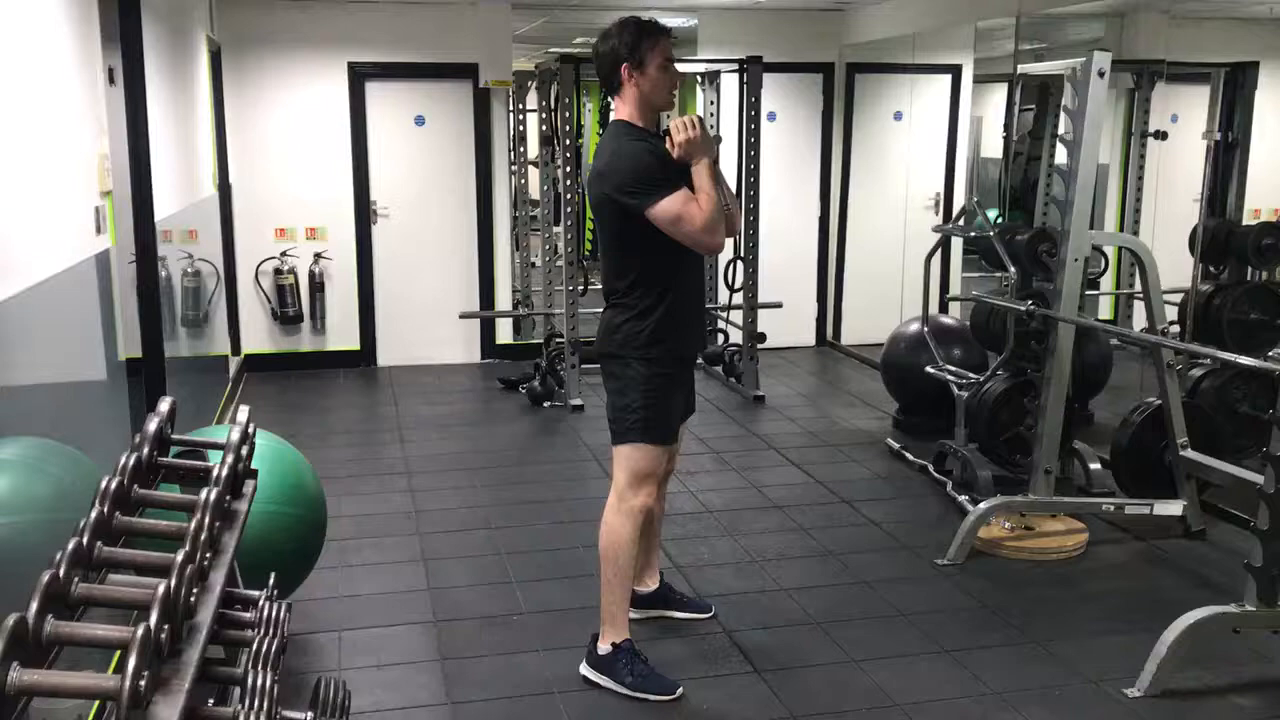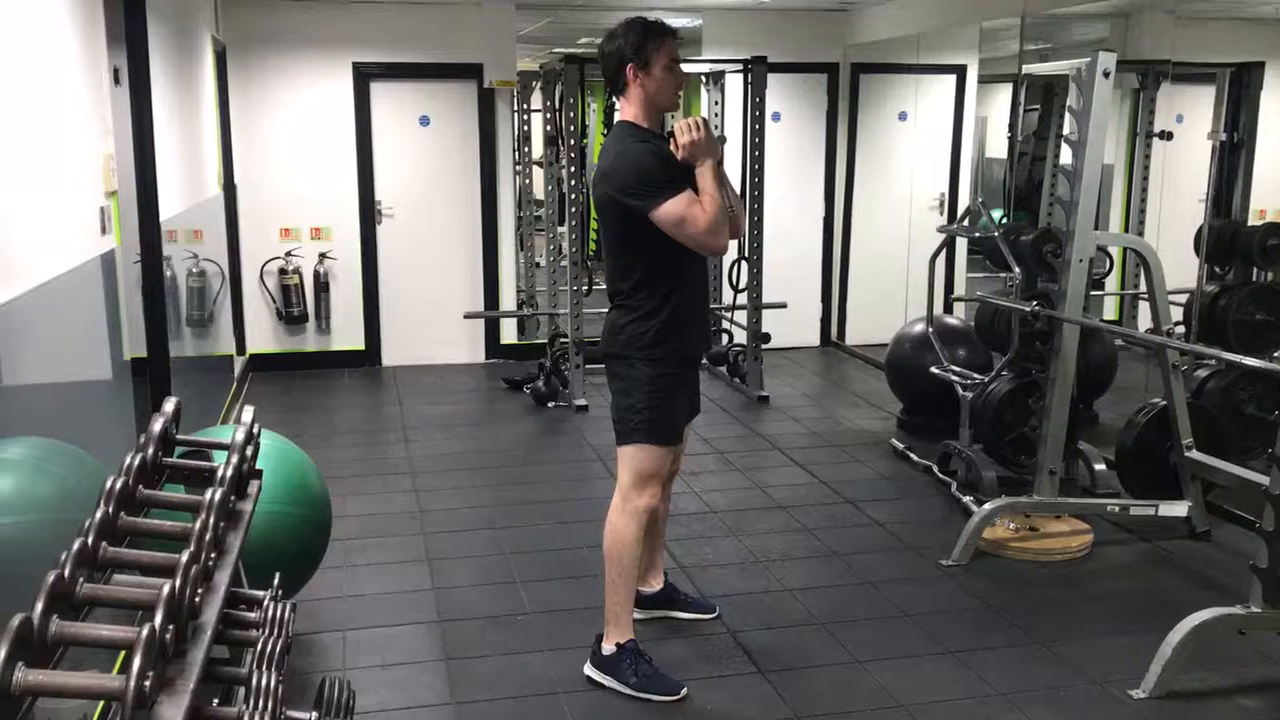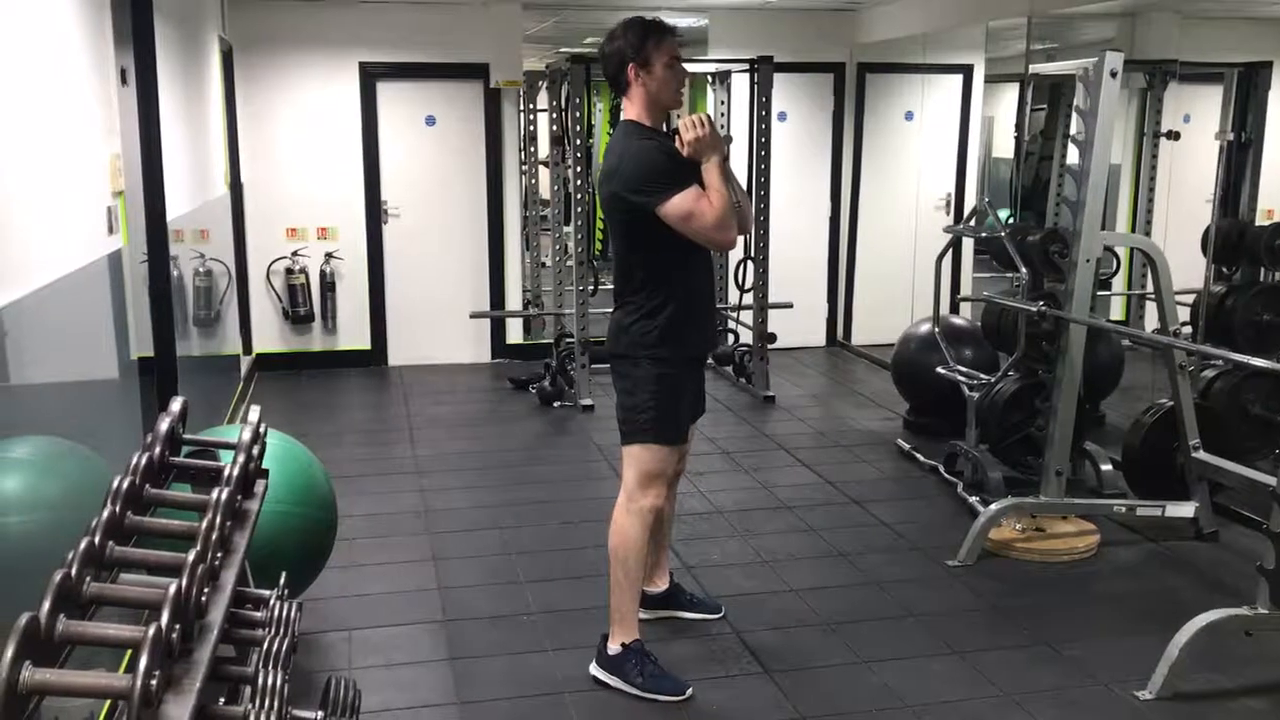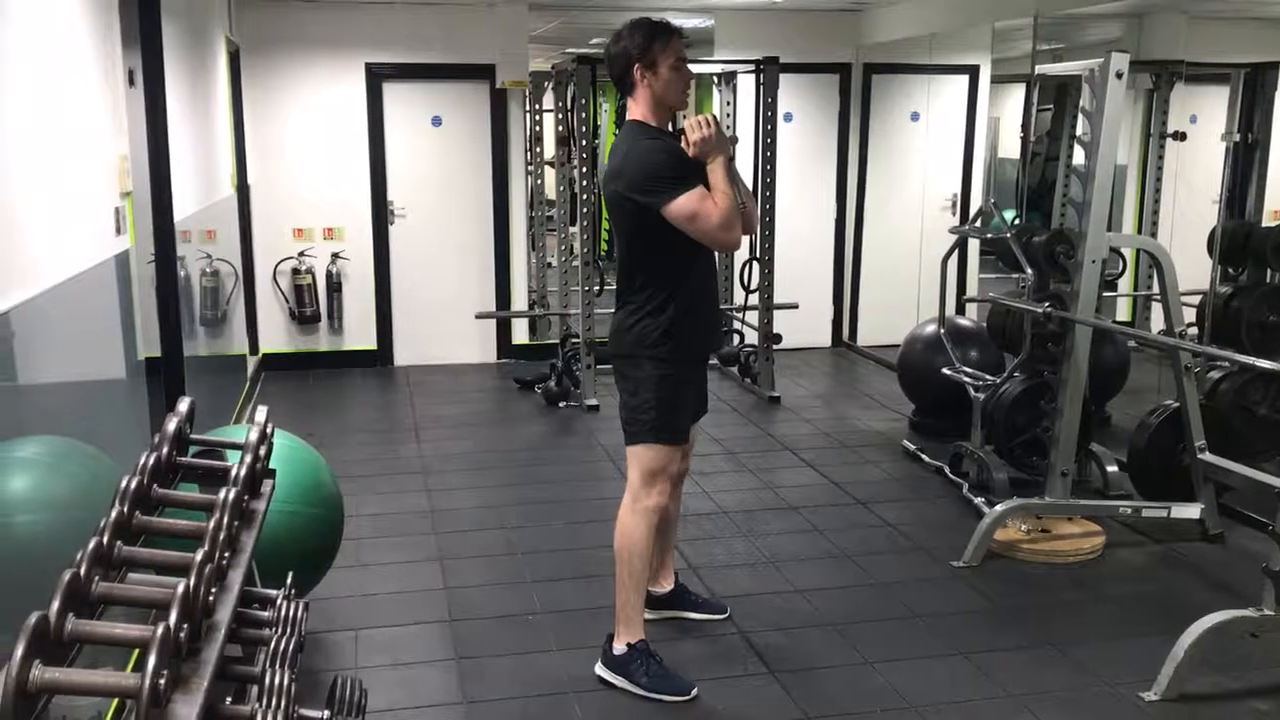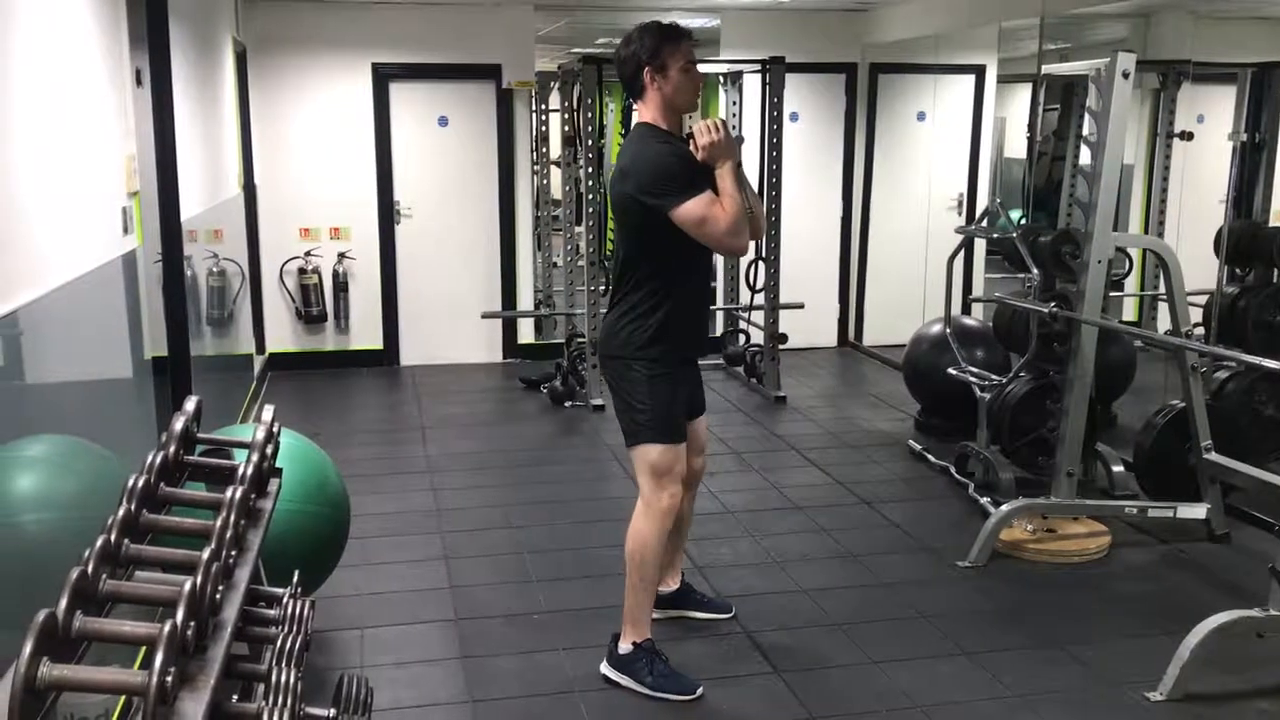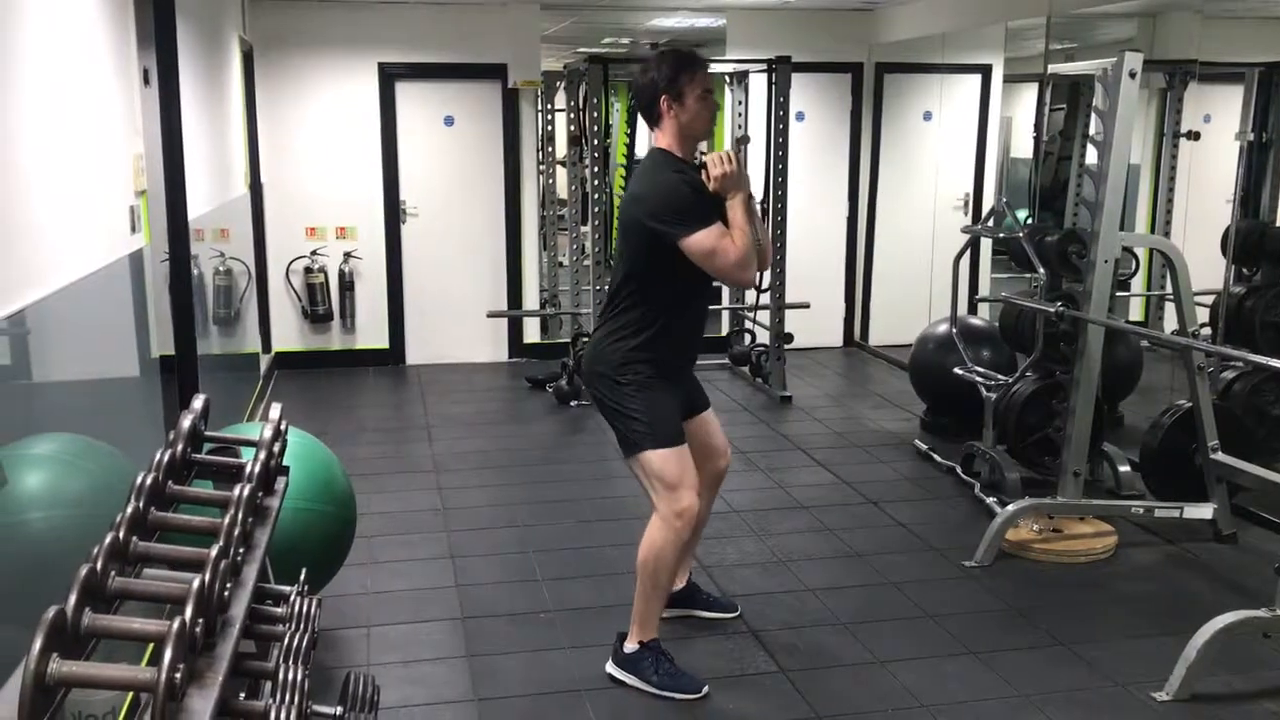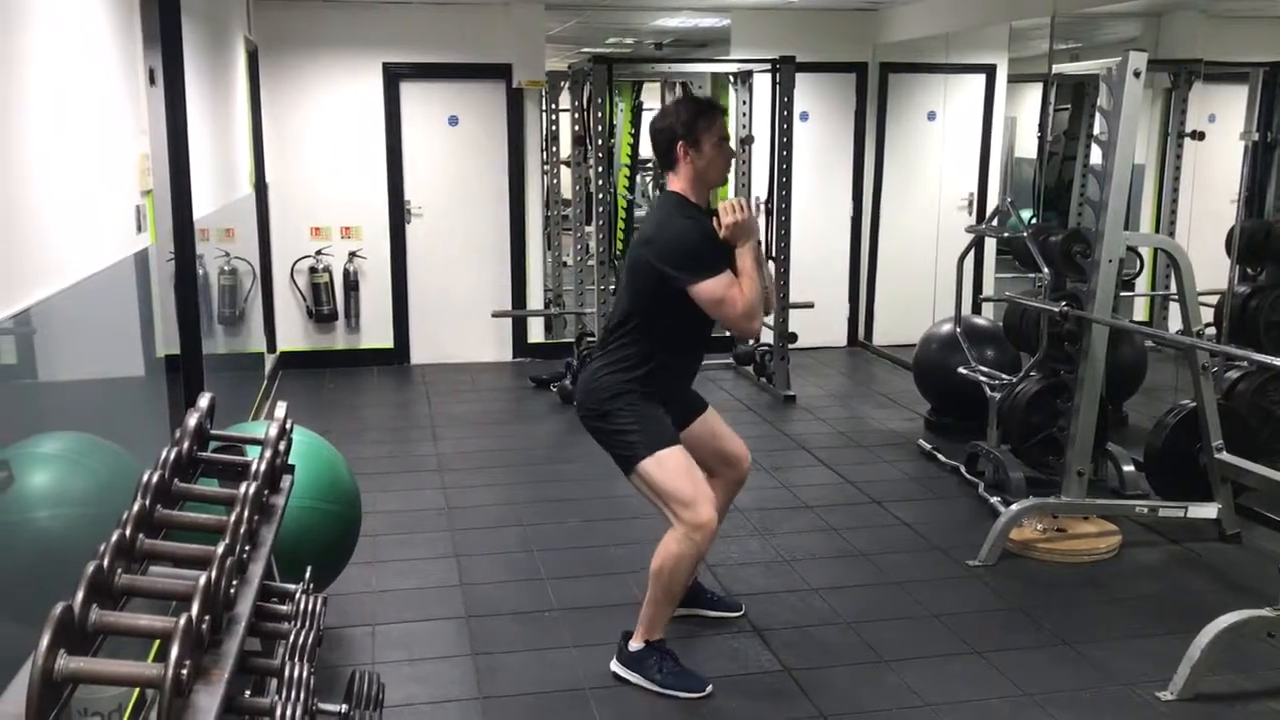
dt=0.5s
person 1, frame 1
left shoulder: (657, 144)
right shoulder: (627, 156)
left elbow: (729, 222)
right elbow: (707, 234)
left wrist: (703, 161)
right wrist: (700, 161)
left hip: (668, 340)
right hip: (640, 347)
left knee: (659, 472)
right knee: (635, 490)
left ankle: (647, 587)
right ankle: (609, 649)
person 1, frame 2
left shoulder: (662, 147)
right shoulder: (632, 159)
left elbow: (733, 225)
right elbow: (710, 234)
left wrist: (706, 164)
right wrist: (704, 164)
left hip: (673, 339)
right hip: (645, 346)
left knee: (663, 473)
right knee: (640, 490)
left ankle: (651, 587)
right ankle: (614, 648)
person 1, frame 3
left shoulder: (666, 145)
right shoulder: (637, 156)
left elbow: (740, 220)
right elbow: (719, 231)
left wrist: (714, 160)
right wrist: (709, 160)
left hip: (677, 338)
right hip: (651, 345)
left knee: (669, 473)
right knee: (644, 491)
left ankle: (657, 587)
right ankle: (619, 649)
person 1, frame 4
left shoulder: (671, 146)
right shoulder: (644, 156)
left elbow: (747, 221)
right elbow: (722, 232)
left wrist: (719, 160)
right wrist: (716, 161)
left hip: (680, 339)
right hip: (653, 346)
left knee: (674, 474)
right knee: (649, 490)
left ankle: (662, 588)
right ankle: (624, 649)
person 1, frame 5
left shoulder: (678, 148)
right shoulder: (652, 158)
left elbow: (753, 228)
right elbow: (731, 237)
left wrist: (726, 165)
right wrist: (723, 165)
left hip: (671, 343)
right hip: (641, 350)
left knee: (692, 467)
right knee: (662, 492)
left ankle: (669, 587)
right ankle: (630, 650)
person 1, frame 6
left shoulder: (688, 177)
right shoulder: (664, 187)
left elbow: (759, 259)
right elbow: (738, 270)
left wrist: (737, 195)
right wrist: (734, 195)
left hip: (663, 358)
right hip: (628, 367)
left knee: (713, 464)
right knee: (679, 502)
left ankle: (676, 586)
right ankle: (636, 649)
person 1, frame 7
left shoulder: (699, 220)
right shoulder: (676, 232)
left elbow: (756, 307)
right elbow: (746, 321)
left wrist: (744, 243)
right wrist: (744, 244)
left hip: (659, 383)
right hip: (618, 395)
left knee: (734, 464)
right knee: (698, 514)
left ankle: (682, 587)
right ankle: (640, 649)
